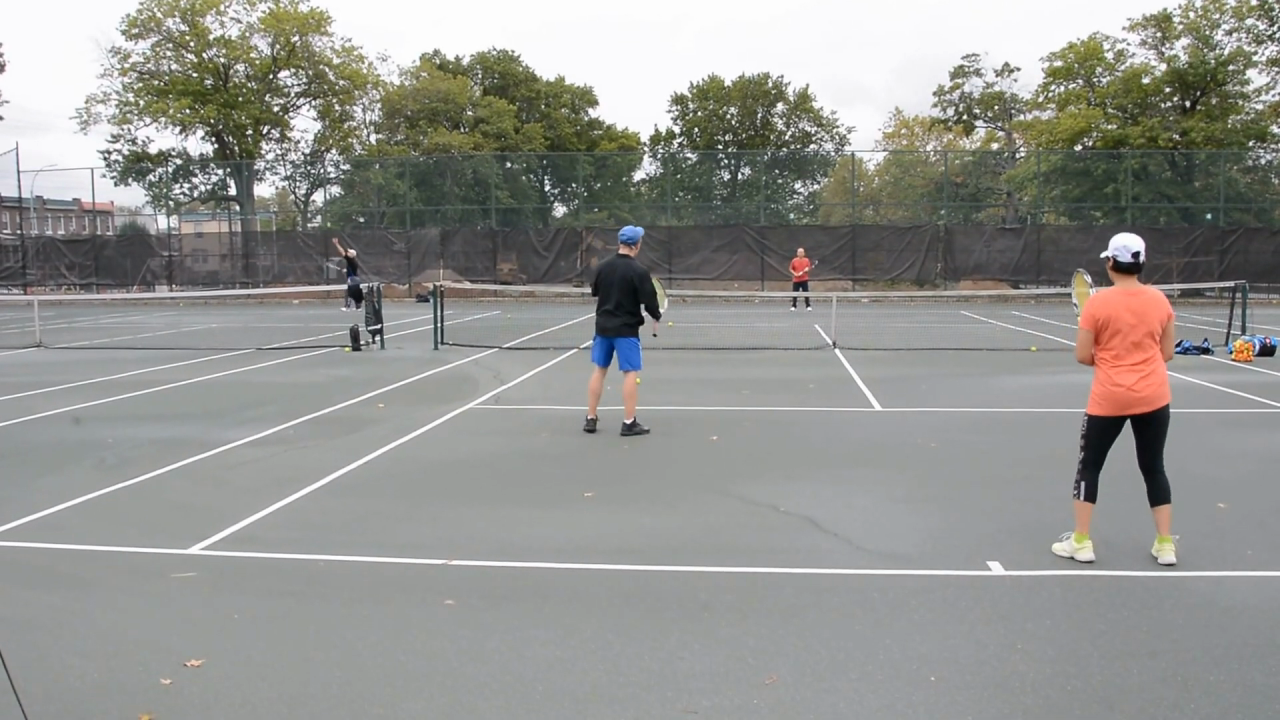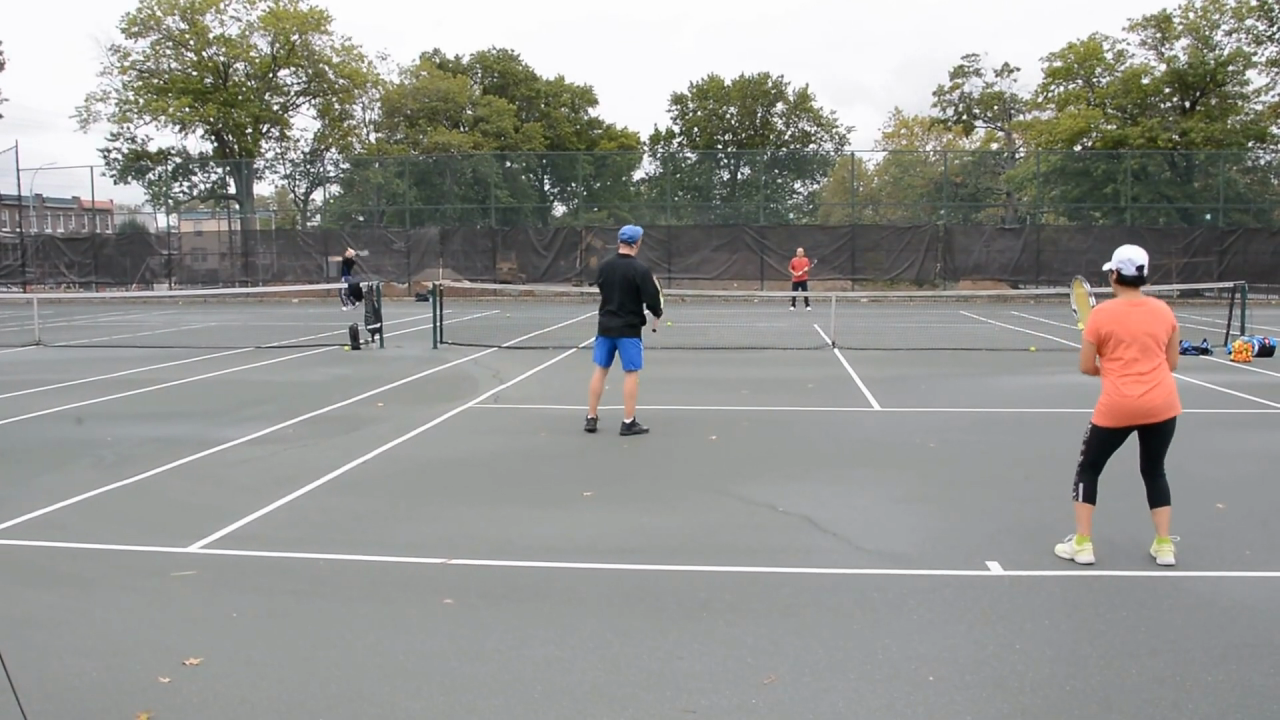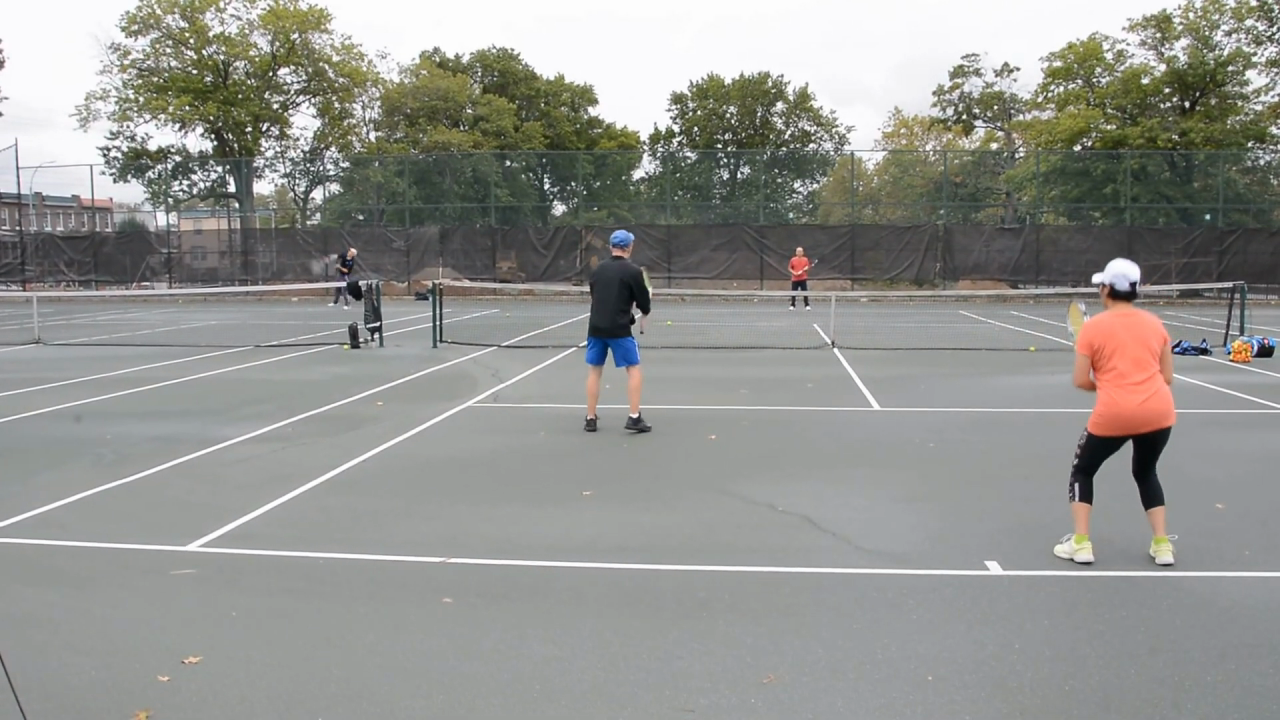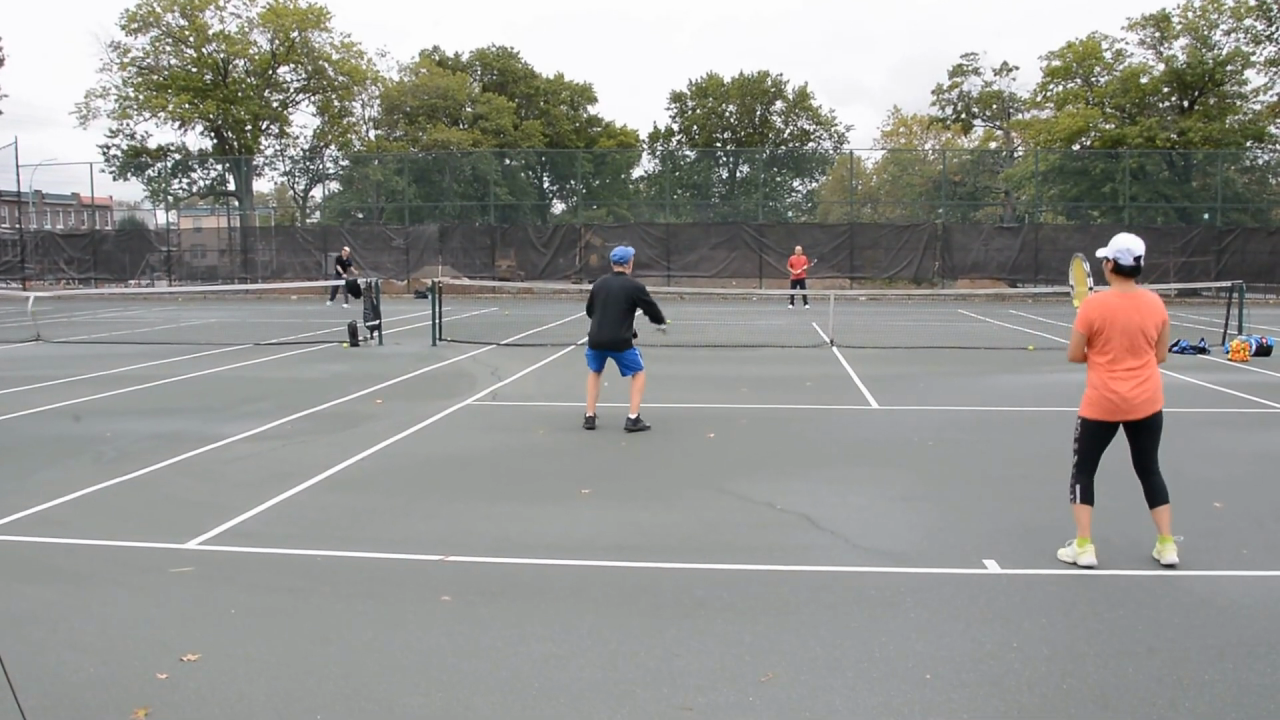
dt=0.4s
person 1, frame 1
left shoulder: (1097, 302)
right shoulder: (1160, 300)
left elbow: (1082, 356)
right elbow: (1167, 352)
left hip: (1109, 400)
right hip: (1153, 398)
left knee: (1089, 467)
right knee: (1154, 468)
left ankle: (1081, 542)
right ankle: (1166, 544)
person 1, frame 2
left shoulder: (1101, 314)
right shoulder: (1164, 311)
left elbow: (1086, 366)
right elbow: (1172, 363)
left hip: (1117, 409)
right hip: (1161, 406)
left knee: (1087, 469)
right knee: (1154, 472)
left ankle: (1082, 543)
right ankle: (1164, 545)
person 1, frame 3
left shoulder: (1093, 326)
right shoulder: (1155, 324)
left elbow: (1081, 381)
right elbow: (1167, 378)
left hip: (1113, 416)
right hip: (1158, 414)
left knee: (1082, 471)
right knee: (1145, 473)
left ankle: (1081, 544)
right ankle: (1162, 545)
person 1, frame 4
left shoulder: (1093, 304)
right shoulder: (1156, 304)
left elbow: (1074, 354)
right elbow: (1161, 355)
left hip: (1102, 404)
right hip: (1146, 402)
left knee: (1083, 470)
right knee: (1148, 470)
left ankle: (1084, 547)
right ankle: (1167, 546)
person 2, frame 1
left shoulder: (604, 266)
right shoulder: (639, 271)
left elbow: (595, 291)
right elbow: (649, 300)
right wrist: (656, 316)
left hip: (603, 326)
right hip: (626, 329)
left knee: (599, 370)
right knee: (630, 373)
left ankle: (591, 418)
right ankle: (629, 423)
person 2, frame 2
left shoulder: (604, 266)
right shoulder: (640, 270)
right elbow: (652, 299)
right wrist: (657, 313)
left hip: (606, 326)
right hip: (629, 329)
left knee: (600, 370)
right knee: (631, 373)
left ankle: (591, 418)
right ankle: (629, 422)
person 2, frame 3
left shoulder: (598, 270)
right shoulder: (633, 271)
right elbow: (643, 300)
right wrist: (645, 311)
left hip: (596, 327)
right hip: (619, 329)
left knee: (594, 370)
right knee: (634, 368)
left ankle: (590, 419)
right ankle: (634, 418)
person 2, frame 4
left shoulder: (599, 283)
right shoulder: (635, 286)
left elbow: (590, 310)
right elbow: (652, 311)
right wrist: (662, 321)
left hip: (596, 339)
right hip: (620, 341)
left knee: (594, 373)
right knee: (638, 374)
left ankle: (589, 417)
right ankle: (633, 419)
